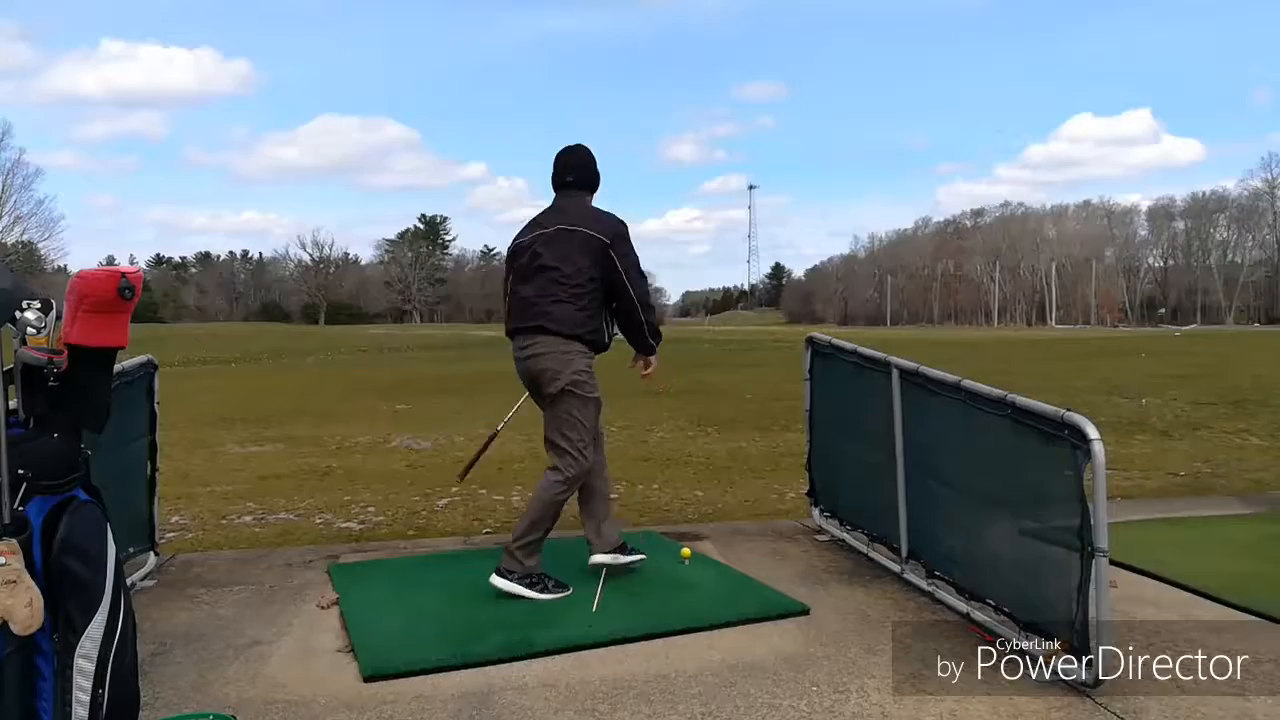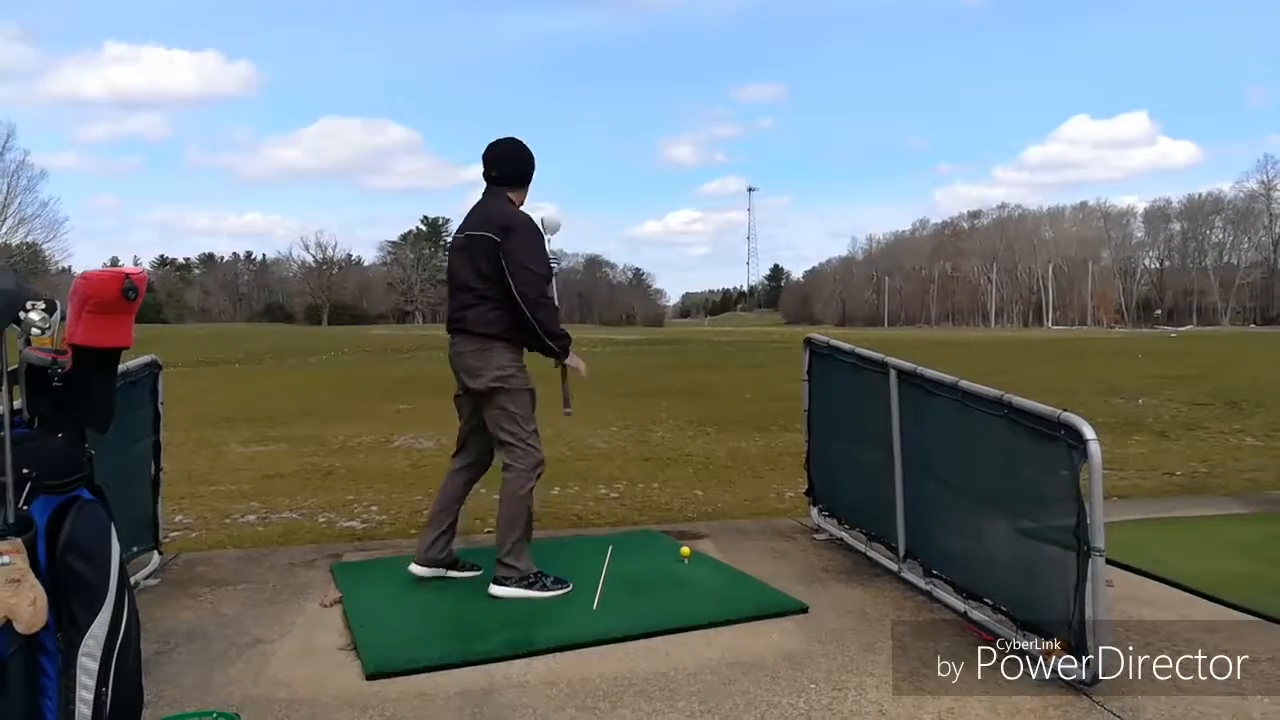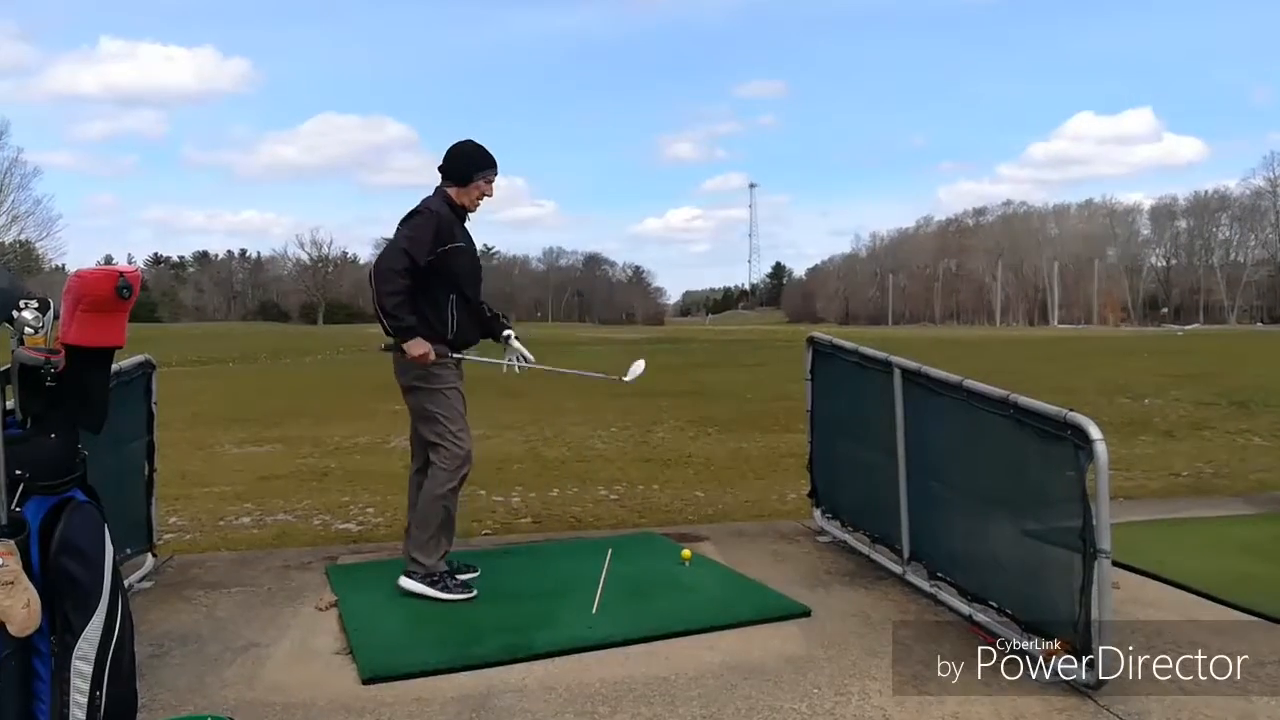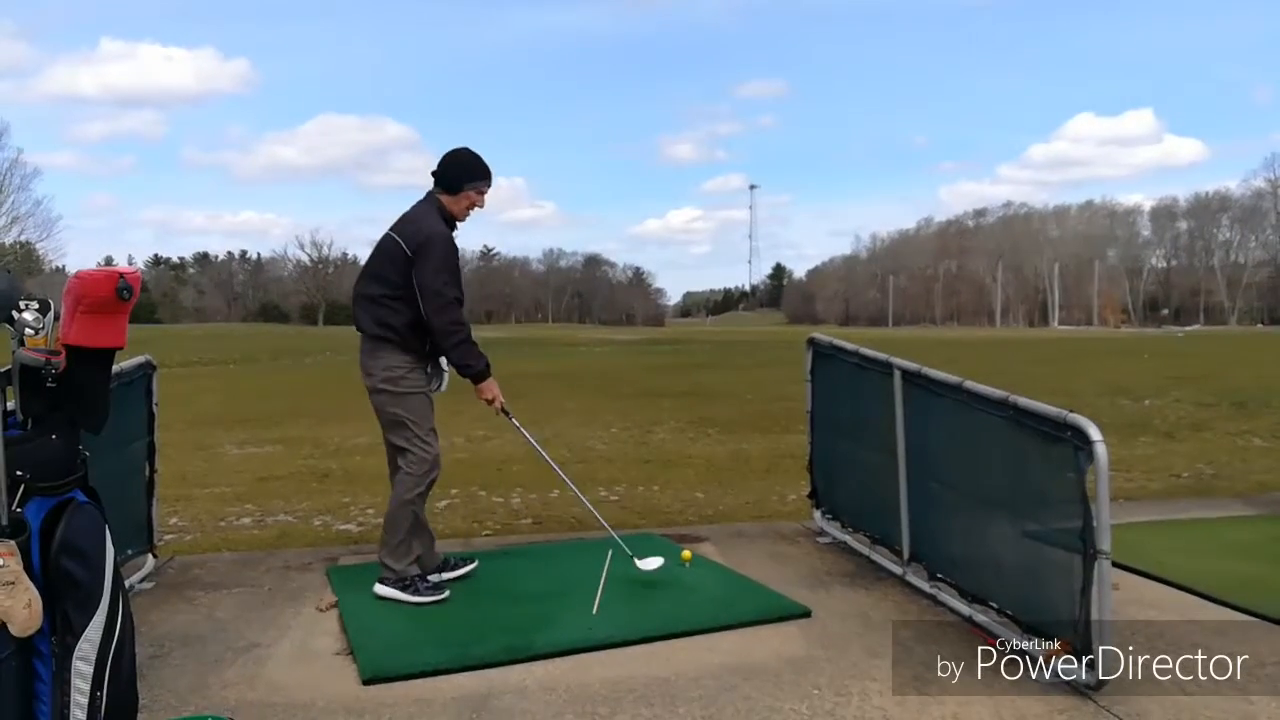
dt=0.5s
person 1, frame 1
left shoulder: (528, 231)
right shoulder: (606, 227)
left elbow: (513, 295)
right elbow: (631, 292)
right wrist: (646, 346)
left hip: (526, 349)
right hip: (566, 352)
left knee: (586, 442)
right knee: (570, 462)
left ankle: (604, 541)
right ankle: (515, 566)
person 1, frame 2
left shoulder: (472, 224)
right shoulder: (515, 223)
right elbow: (528, 295)
left wrist: (538, 276)
right wrist: (561, 348)
left hip: (467, 348)
right hip: (494, 353)
left knee: (471, 454)
right knee: (522, 457)
left ankle: (432, 554)
right ankle: (515, 571)
person 1, frame 3
left shoulder: (452, 226)
right shoulder: (431, 217)
left elbow: (463, 299)
right elbow: (387, 273)
left wrist: (503, 333)
right wrist: (408, 335)
left hip: (437, 355)
right hip: (425, 355)
left knee: (430, 456)
right knee: (452, 454)
left ankle: (422, 559)
right ankle: (425, 567)
person 1, frame 4
left shoulder: (422, 222)
right shoulder: (433, 236)
right elbow: (444, 313)
left wrist: (435, 358)
right wrist: (479, 374)
left hip: (397, 355)
right hip: (394, 360)
left knee: (411, 460)
right knee: (420, 459)
left ankle: (422, 560)
right ankle: (396, 573)
